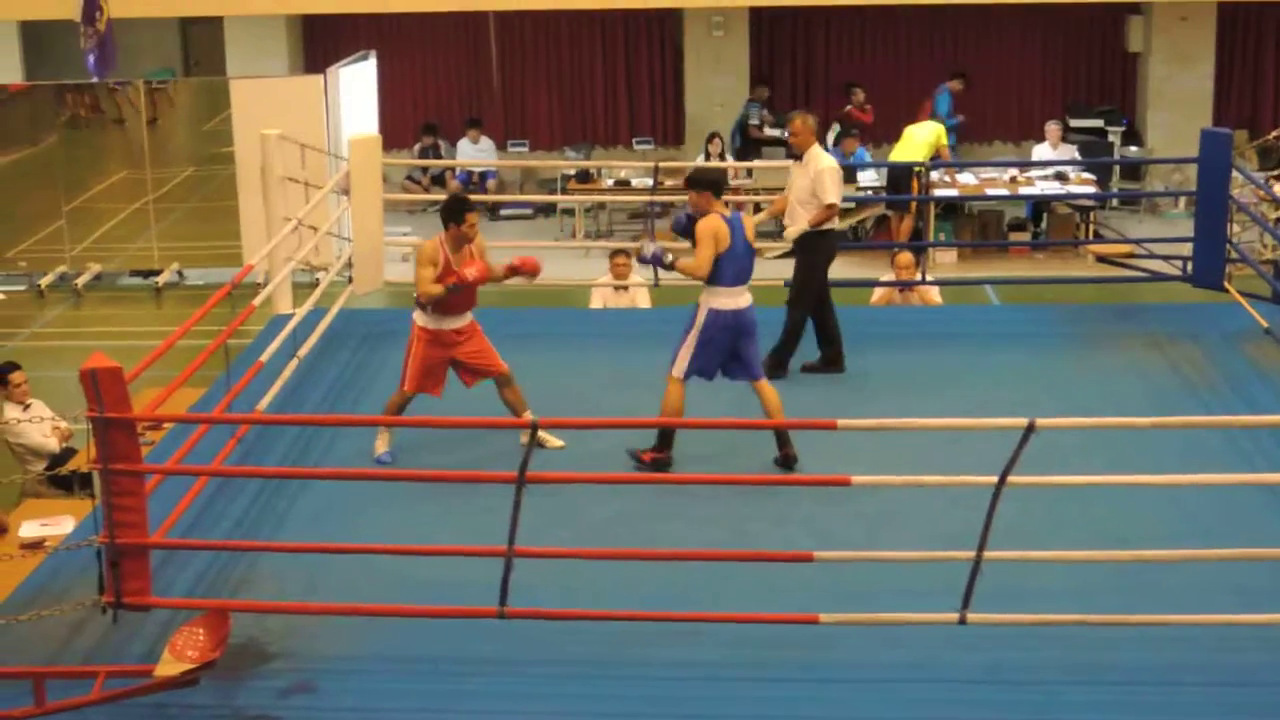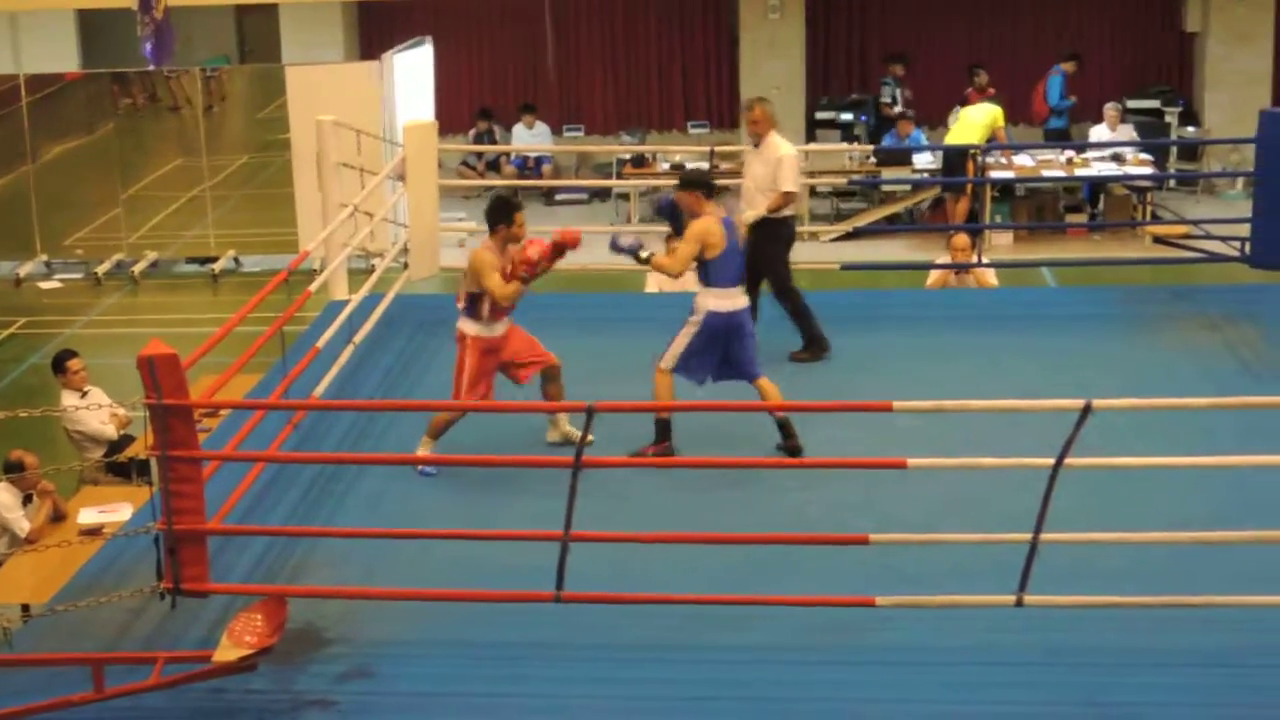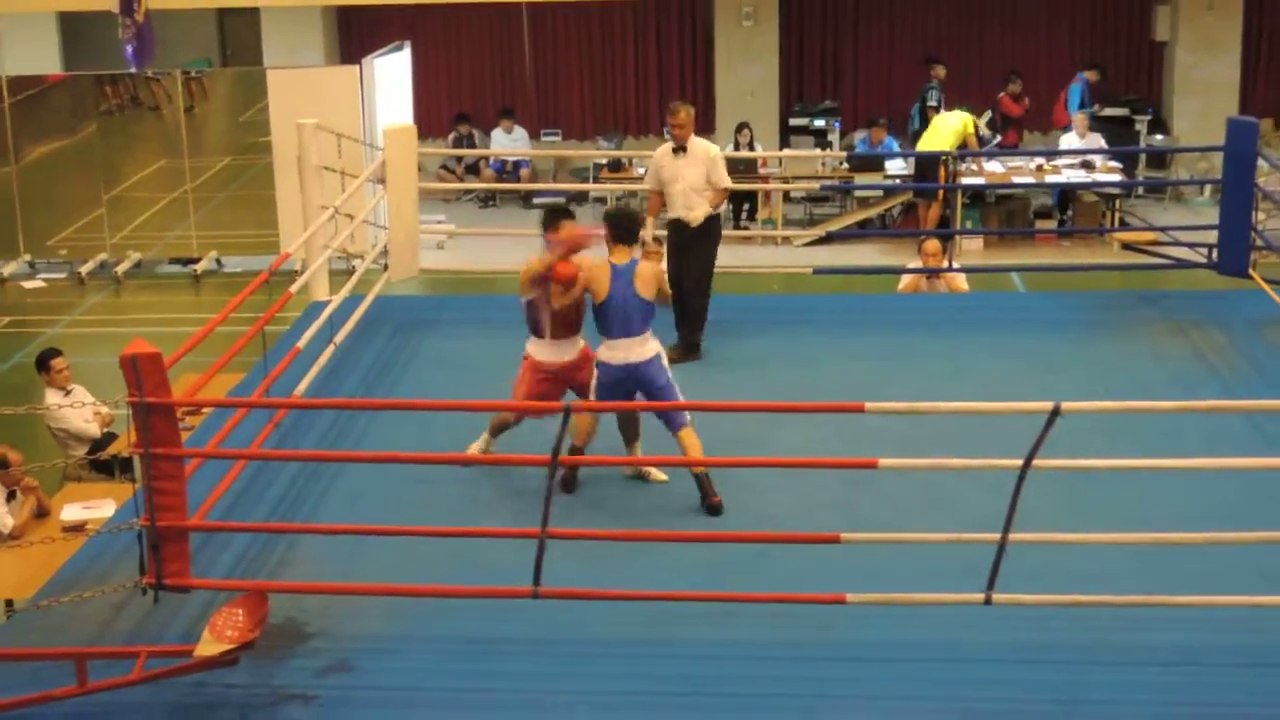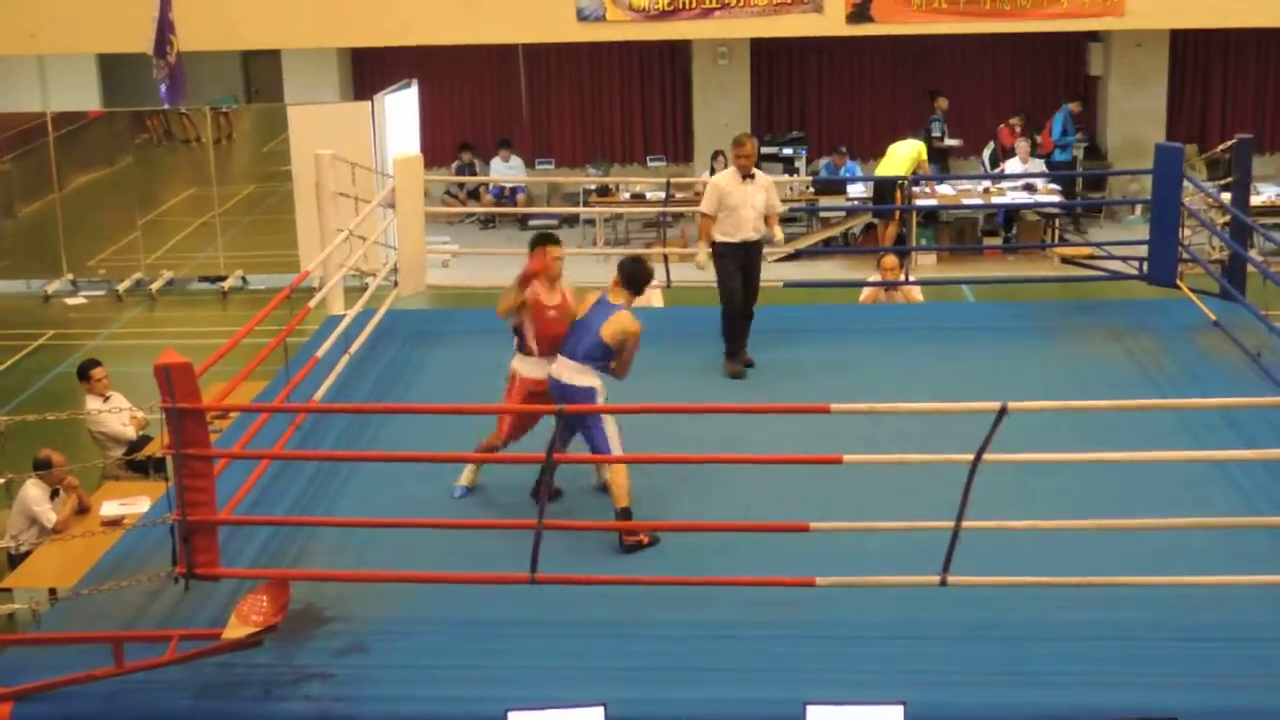
dt=1s
person 1, frame 1
left shoulder: (707, 224)
right shoulder: (745, 222)
left elbow: (701, 271)
left wrist: (669, 260)
left hip: (715, 309)
right hip: (743, 308)
left knee: (676, 377)
right knee: (758, 379)
left ankle: (660, 451)
right ankle: (786, 449)
person 1, frame 2
left shoulder: (700, 227)
right shoulder: (731, 223)
left elbow: (675, 269)
left wrist: (640, 253)
right wrist: (678, 226)
left hip: (711, 311)
right hip: (739, 309)
left knee: (664, 370)
right knee: (756, 376)
left ankle: (662, 442)
right ankle: (790, 438)
person 1, frame 3
left shoulder: (593, 272)
right shoulder: (651, 270)
right elbow: (667, 299)
left hip: (611, 361)
right hip: (647, 357)
left knee: (590, 408)
right knee: (681, 425)
left ankle: (570, 471)
right ankle: (708, 493)
person 1, frame 4
left shoulder: (592, 299)
right shoulder: (631, 325)
right elbow: (620, 373)
left hip: (557, 378)
right hip: (584, 389)
left knee: (564, 432)
right knee: (615, 460)
left ankle: (543, 486)
right ankle: (629, 533)
person 2, frame 1
left shoulder: (475, 245)
right shoulder: (429, 250)
left elbow: (492, 275)
right elbow: (424, 294)
left wrist: (514, 268)
right wrist: (457, 282)
left hip: (463, 326)
right hip: (430, 330)
left knee: (503, 374)
right knee: (408, 391)
left ankle: (531, 431)
right ankle: (382, 437)
person 2, frame 2
left shoulder: (511, 249)
right shoulder: (483, 257)
left elbow: (529, 273)
right elbow: (505, 297)
left wrist: (555, 252)
right wrist: (526, 272)
left hip: (502, 330)
right hip: (477, 337)
left knee: (551, 367)
right knee: (463, 405)
left ankle: (559, 429)
right ankle: (425, 449)
person 2, frame 3
right shoulder: (532, 271)
right elbow: (540, 268)
right wrist: (566, 246)
left hip: (576, 354)
right hip: (541, 360)
right knee: (511, 416)
left ankle: (636, 461)
right ankle: (485, 442)
person 2, frame 4
left shoulder: (566, 291)
right shoulder: (524, 290)
right elbow: (503, 311)
right wrist: (522, 282)
right hip: (527, 375)
right knee: (502, 437)
left ankle: (603, 472)
right ankle: (471, 471)
person 3, frame 1
left shoulder: (825, 166)
right shoulder: (799, 164)
left elbow: (831, 208)
right elbow: (788, 198)
left wrist: (801, 226)
right wrist: (761, 217)
left hip: (818, 240)
right hip: (807, 240)
left knee: (798, 301)
right knee: (818, 300)
left ankle: (778, 362)
right ankle: (832, 358)
person 3, frame 2
left shoulder: (783, 153)
right shoulder: (752, 150)
left elbow: (788, 195)
left wrist: (759, 212)
right wrist: (747, 216)
left hip: (775, 227)
right hip: (757, 227)
left knee: (782, 287)
right knee: (747, 284)
left ankle: (815, 342)
person 3, frame 3
left shoulder: (709, 152)
right shoulder: (661, 154)
left elbow: (723, 189)
right elbow: (656, 192)
left wrist: (705, 210)
right wrist: (650, 221)
left hip: (705, 226)
right hip: (676, 226)
left knee: (697, 286)
right knee: (677, 284)
left ankle: (690, 345)
right ankle: (685, 337)
person 3, frame 4
left shoulder: (765, 182)
right shoulder: (719, 182)
left elbow: (771, 211)
right elbow: (707, 216)
left wrist: (775, 228)
right wrist: (702, 247)
left hip: (753, 247)
right hip: (727, 248)
left knee: (747, 304)
right knee: (732, 302)
left ankle: (738, 349)
right ankle: (732, 355)
